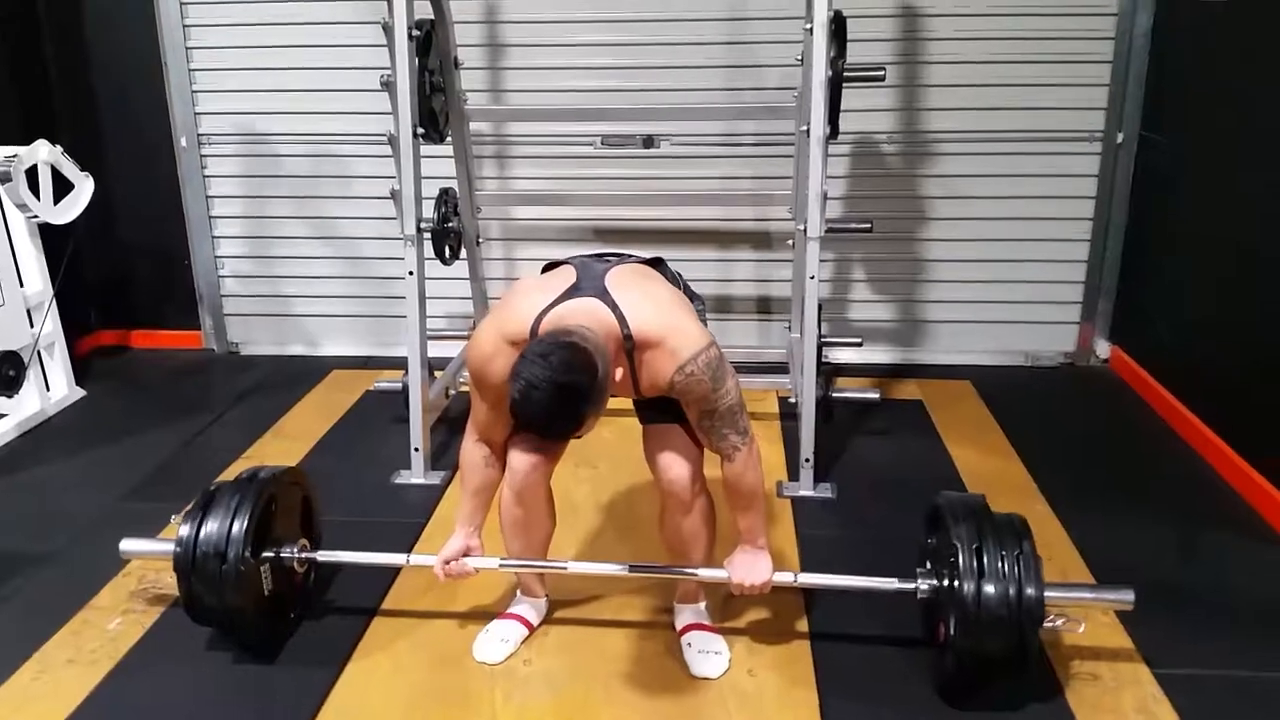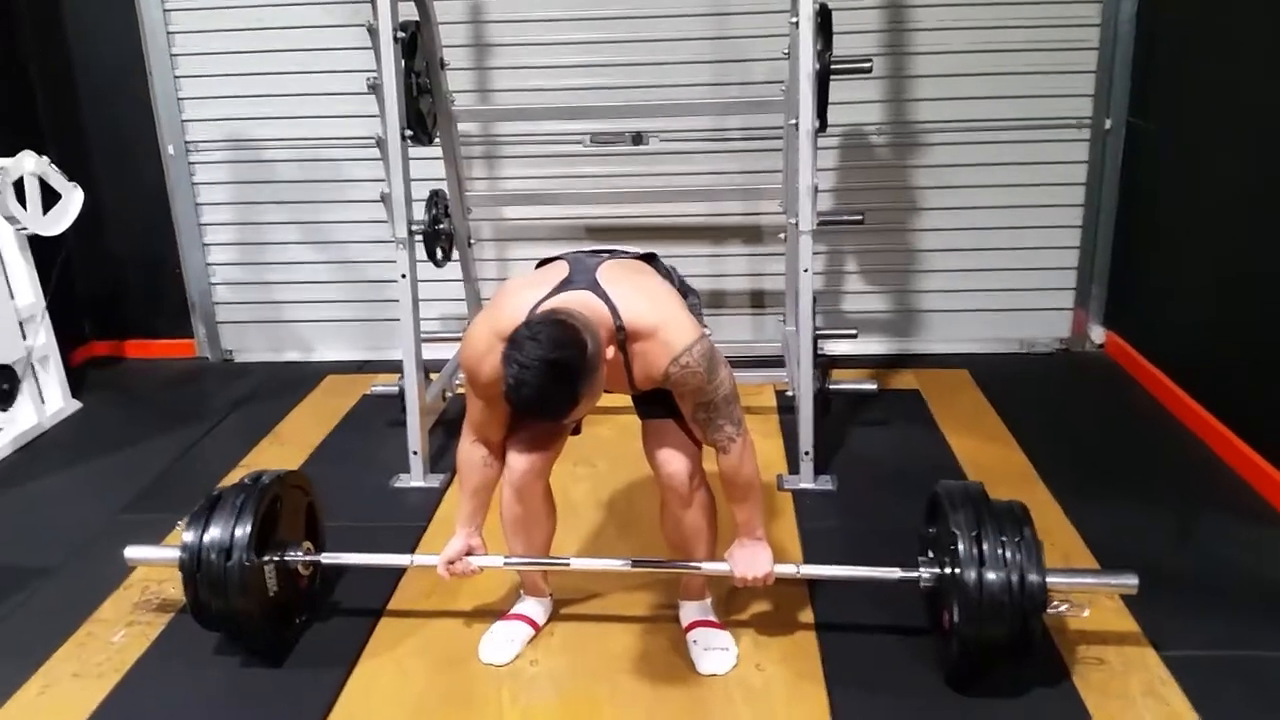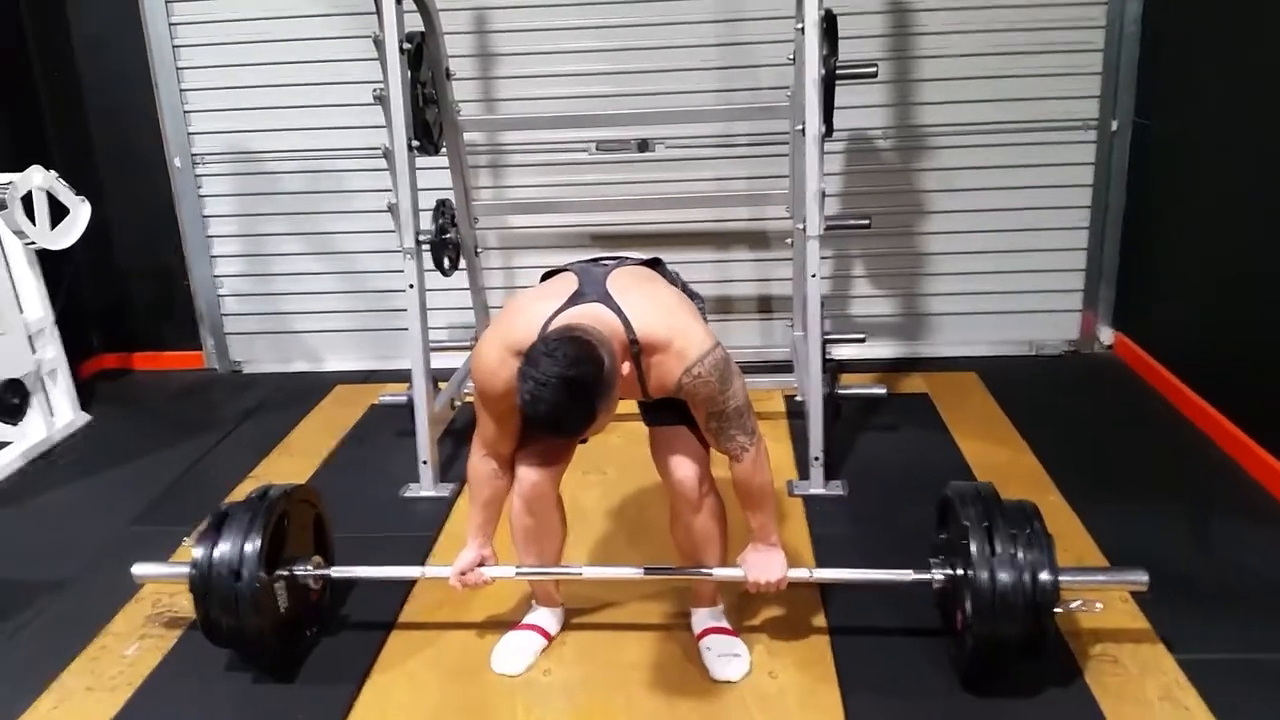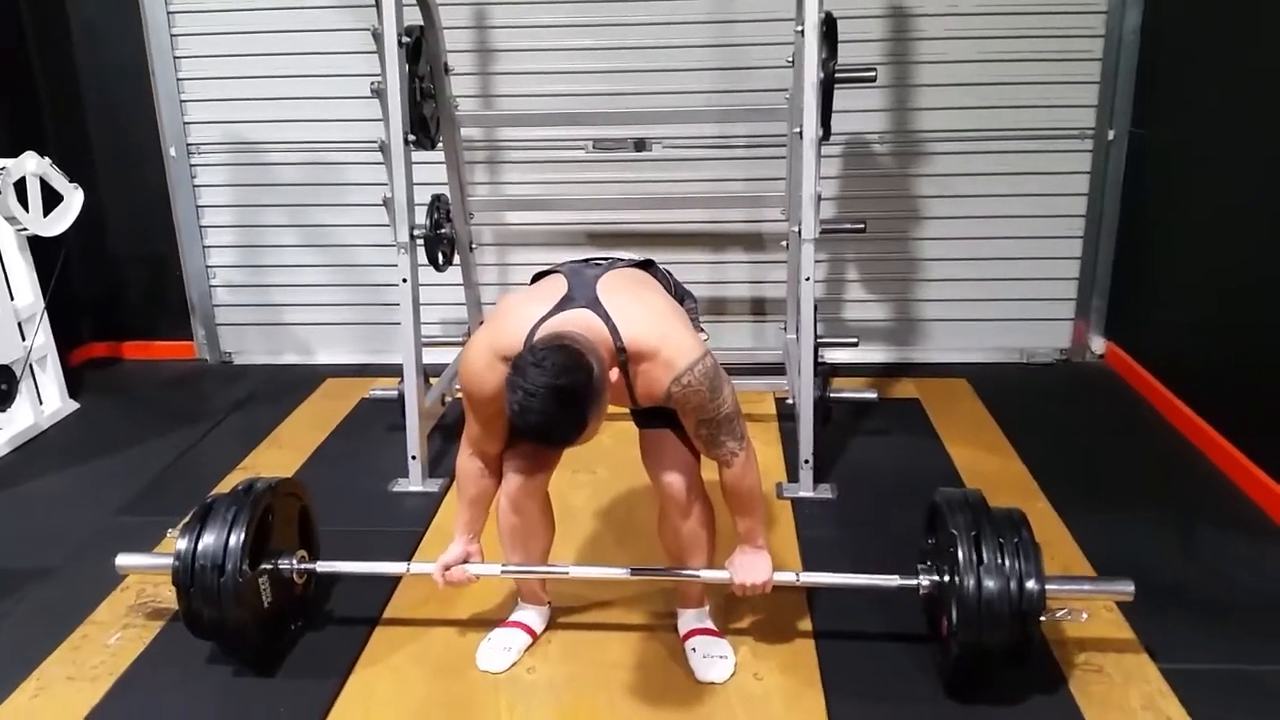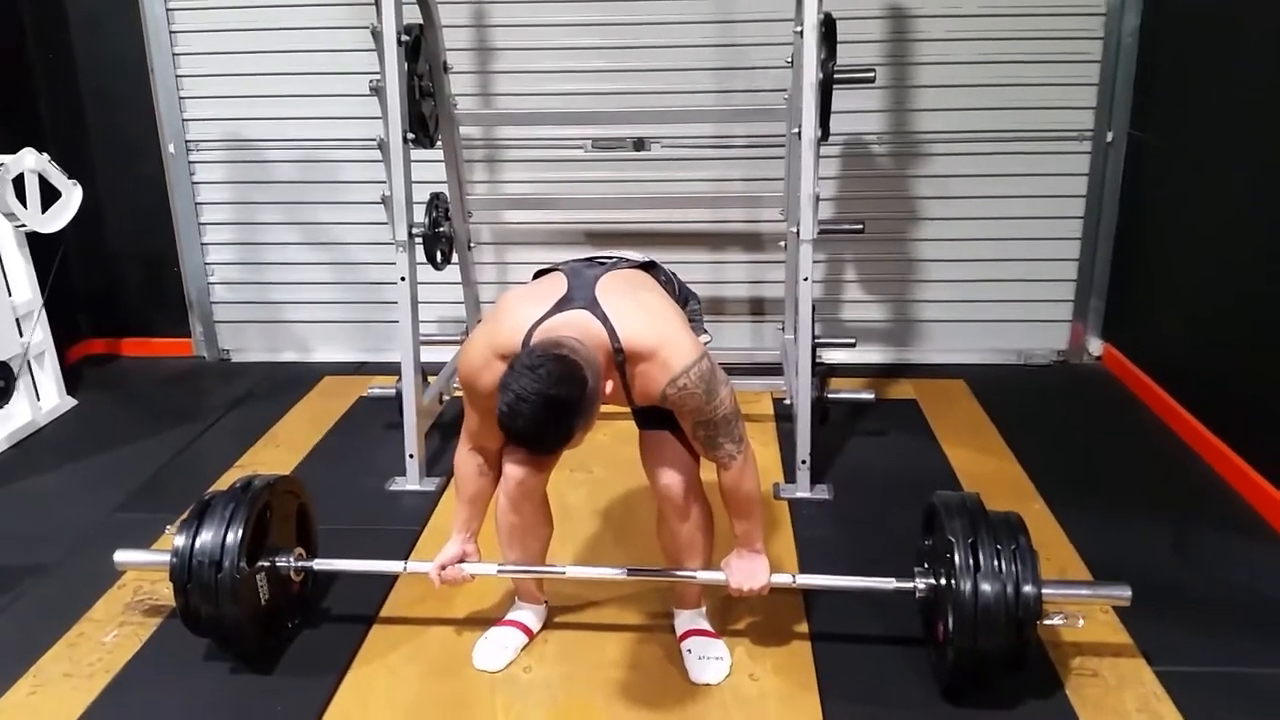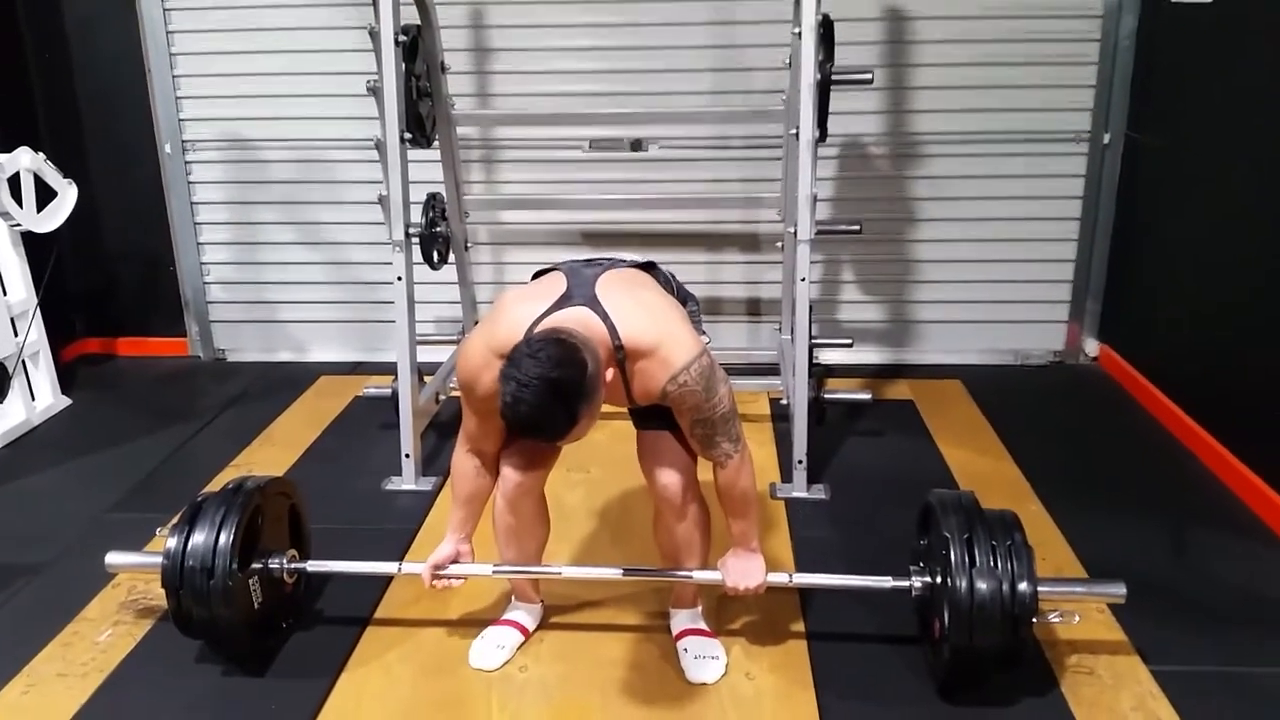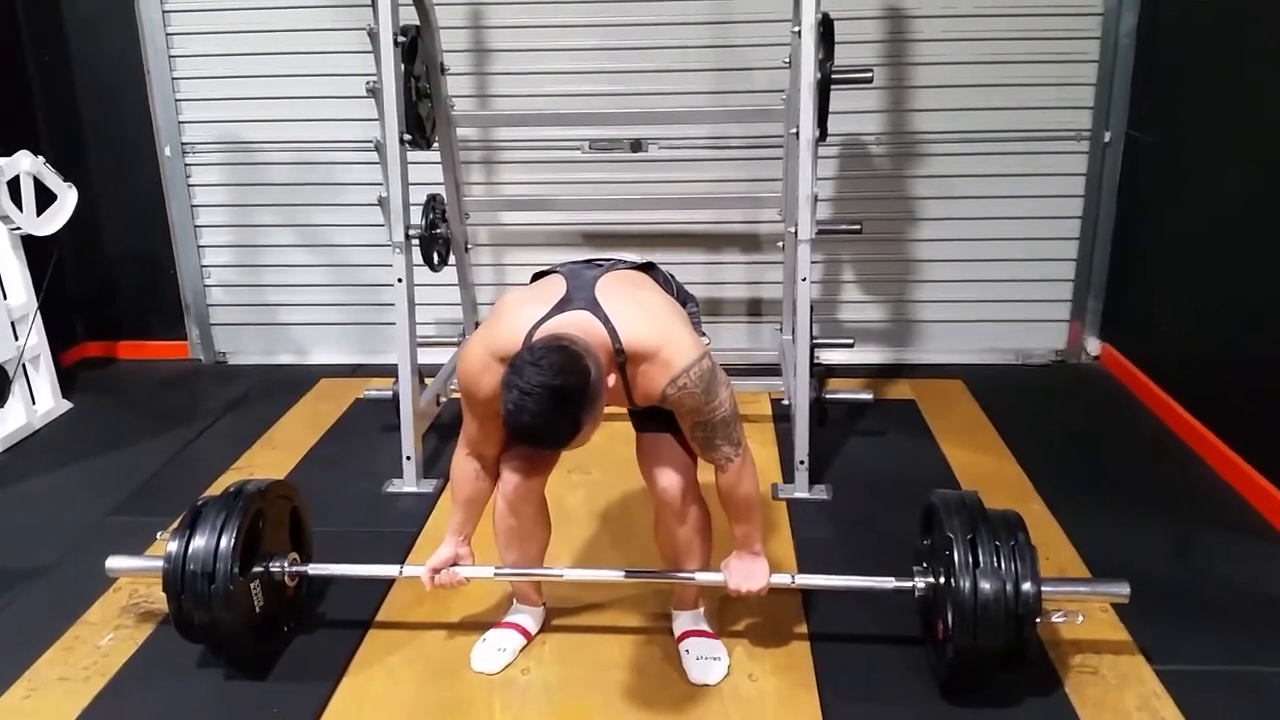
dt=0.5s
person 1, frame 1
left shoulder: (679, 352)
right shoulder: (498, 345)
left elbow: (737, 445)
right elbow: (485, 440)
left wrist: (752, 545)
right wrist: (467, 530)
left hip: (657, 341)
right hip: (563, 316)
left knee: (680, 476)
right knee: (523, 467)
left ankle: (690, 603)
right ankle: (529, 597)
person 1, frame 2
left shoulder: (672, 343)
right shoulder: (489, 343)
left elbow: (731, 439)
right elbow: (482, 440)
left wrist: (750, 538)
right wrist: (467, 530)
left hip: (650, 336)
left knee: (680, 472)
right knee: (521, 467)
left ankle: (696, 601)
right ankle: (533, 597)
person 1, frame 3
left shoulder: (683, 353)
right shoulder: (500, 357)
left elbow: (743, 446)
right elbow: (491, 453)
left wrist: (764, 542)
right wrist: (478, 542)
left hip: (660, 346)
left knee: (688, 477)
right knee: (531, 477)
left ankle: (707, 609)
right ankle: (545, 608)
person 1, frame 4
left shoulder: (673, 361)
right shoulder: (489, 360)
left elbow: (732, 451)
right elbow: (479, 451)
left wrist: (752, 545)
right wrist: (465, 537)
left hip: (654, 327)
left knee: (679, 482)
right knee: (518, 477)
left ankle: (694, 610)
right ankle: (531, 605)
person 1, frame 5
left shoulder: (672, 363)
right shoulder: (488, 357)
left elbow: (732, 454)
right elbow: (478, 448)
left wrist: (749, 549)
right wrist: (463, 536)
left knee: (676, 484)
right knee: (517, 474)
left ankle: (690, 611)
right ankle: (527, 604)
person 1, frame 6
left shoulder: (672, 360)
right shoulder: (485, 357)
left elbow: (729, 452)
right elbow: (477, 449)
left wrist: (745, 547)
right wrist: (457, 536)
left hip: (651, 344)
left knee: (674, 483)
right knee: (516, 475)
left ankle: (687, 611)
right ankle: (524, 604)
person 1, frame 7
left shoulder: (673, 361)
right shoulder: (486, 360)
left elbow: (730, 455)
right elbow: (477, 453)
left wrist: (749, 551)
right wrist: (456, 540)
left hip: (655, 341)
left knee: (674, 485)
right knee: (516, 478)
left ankle: (689, 612)
right ankle: (526, 607)
